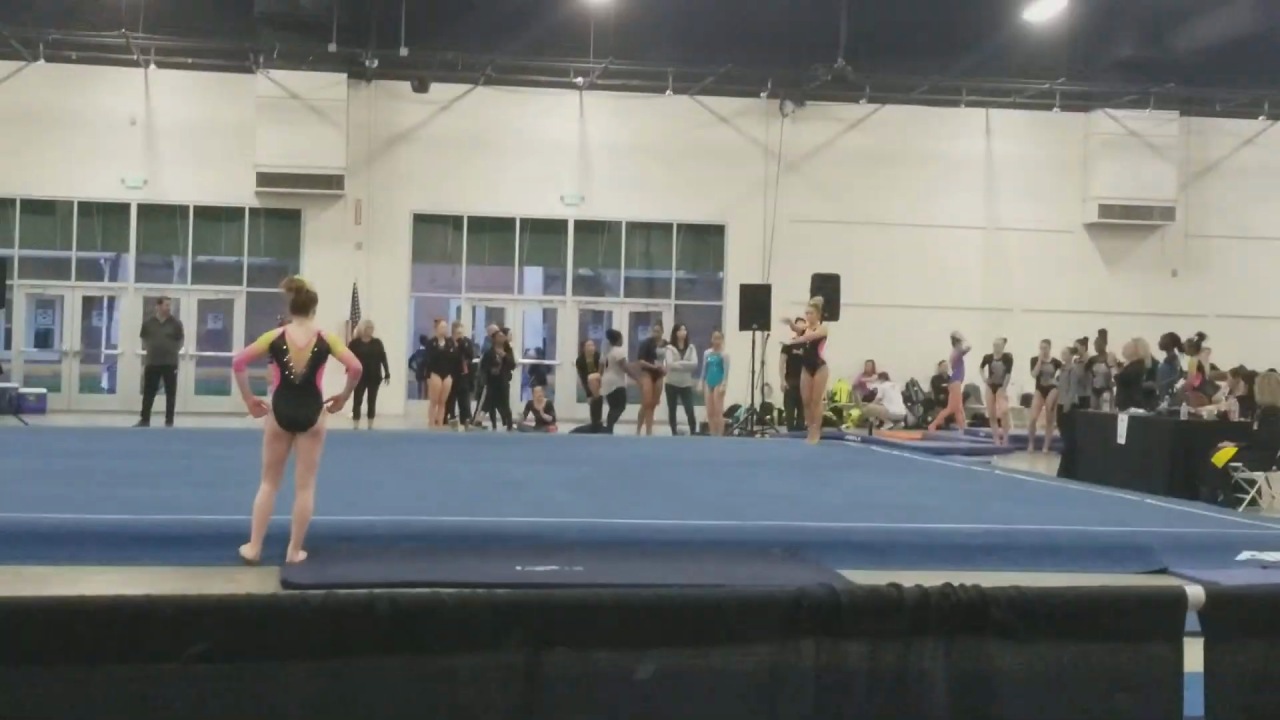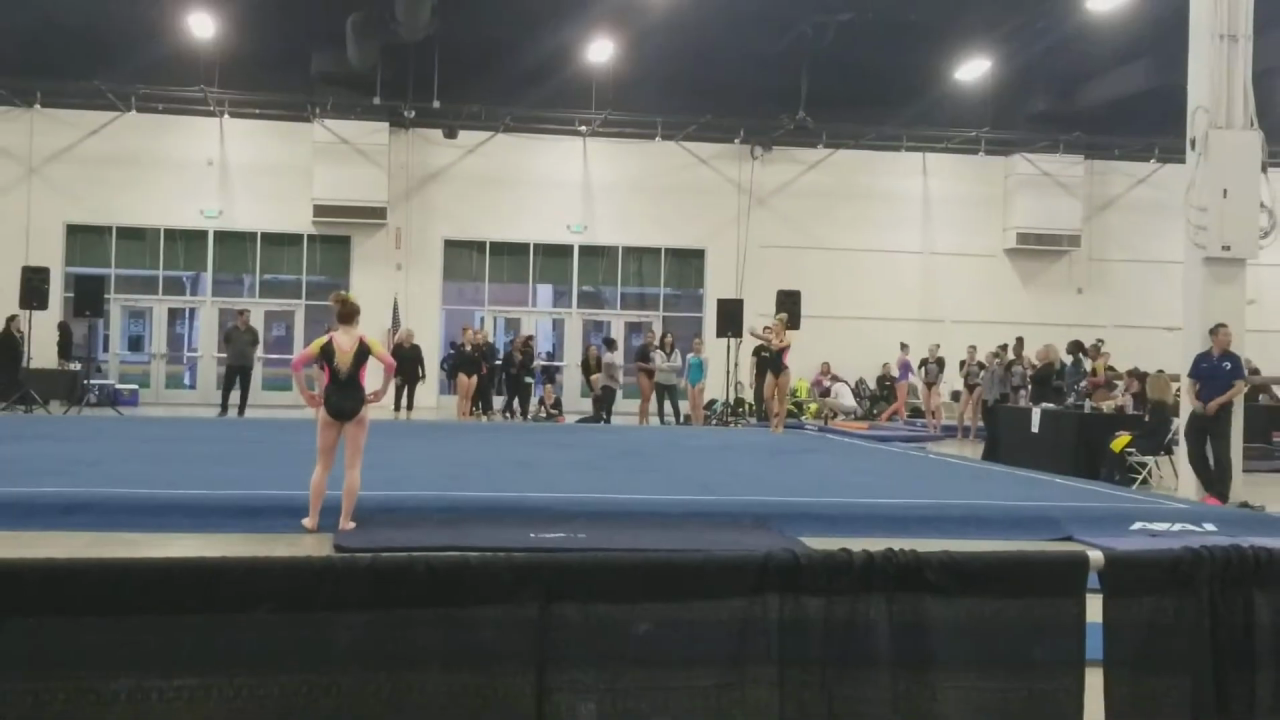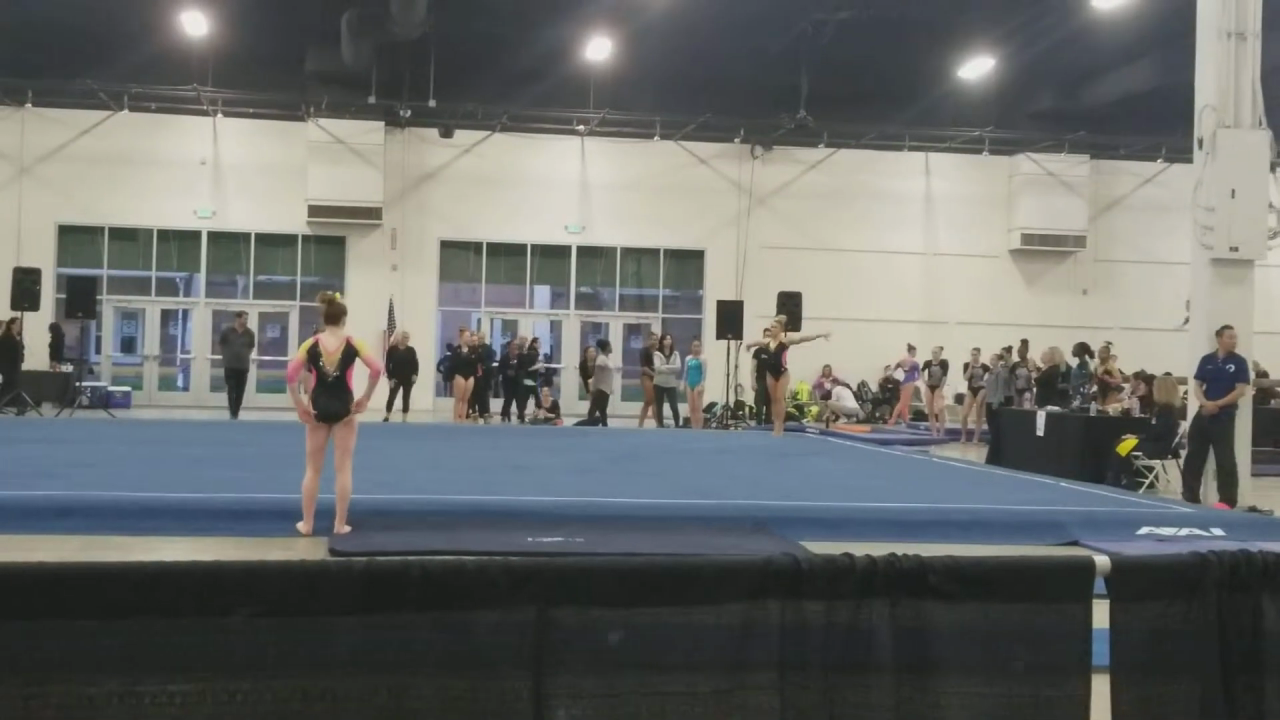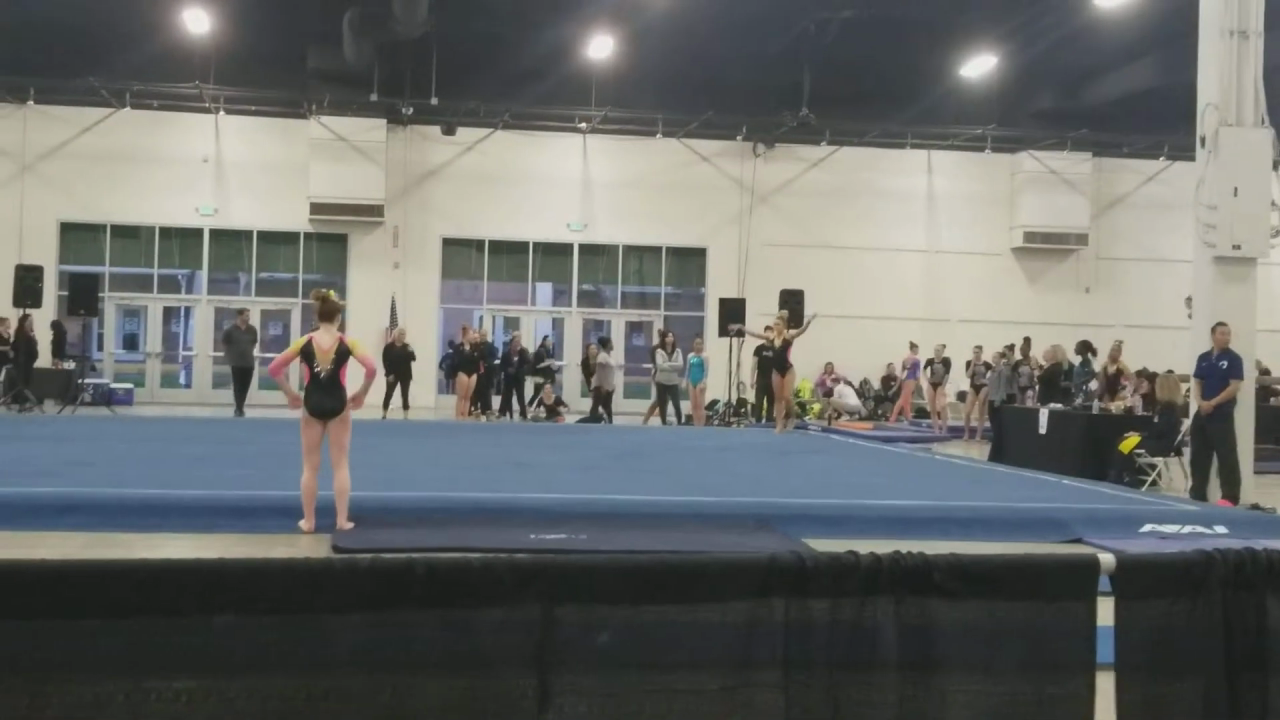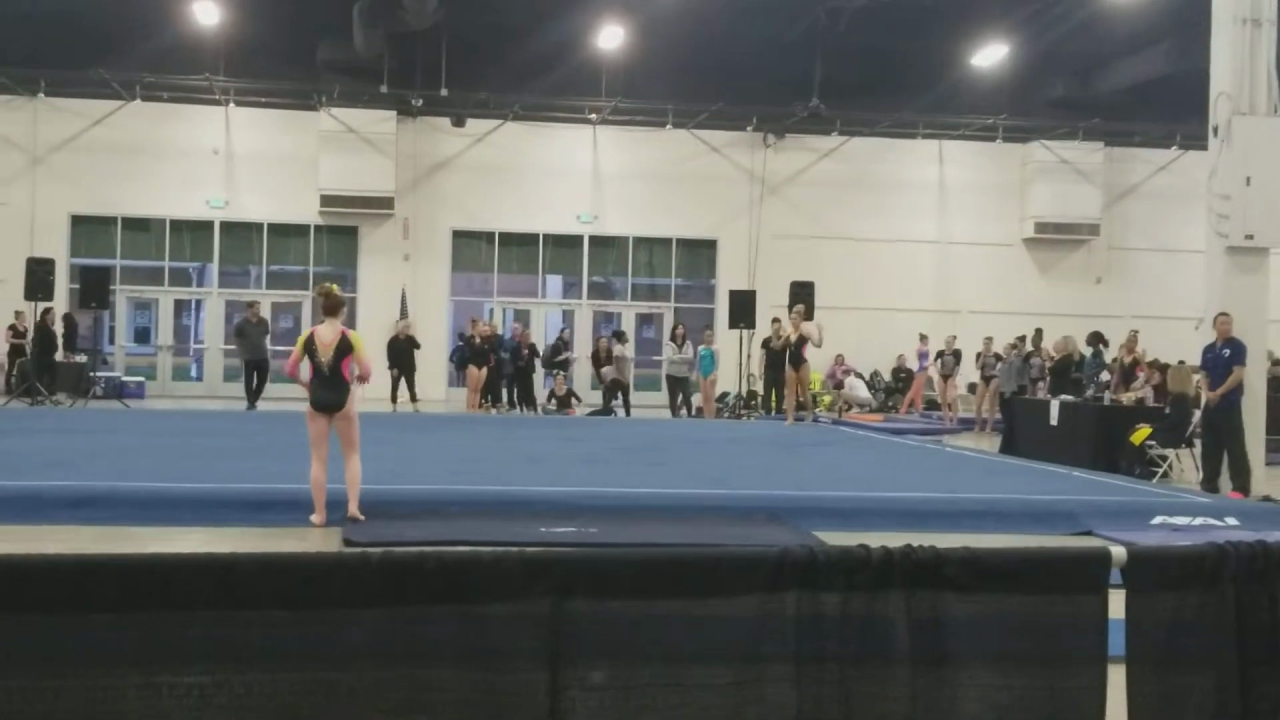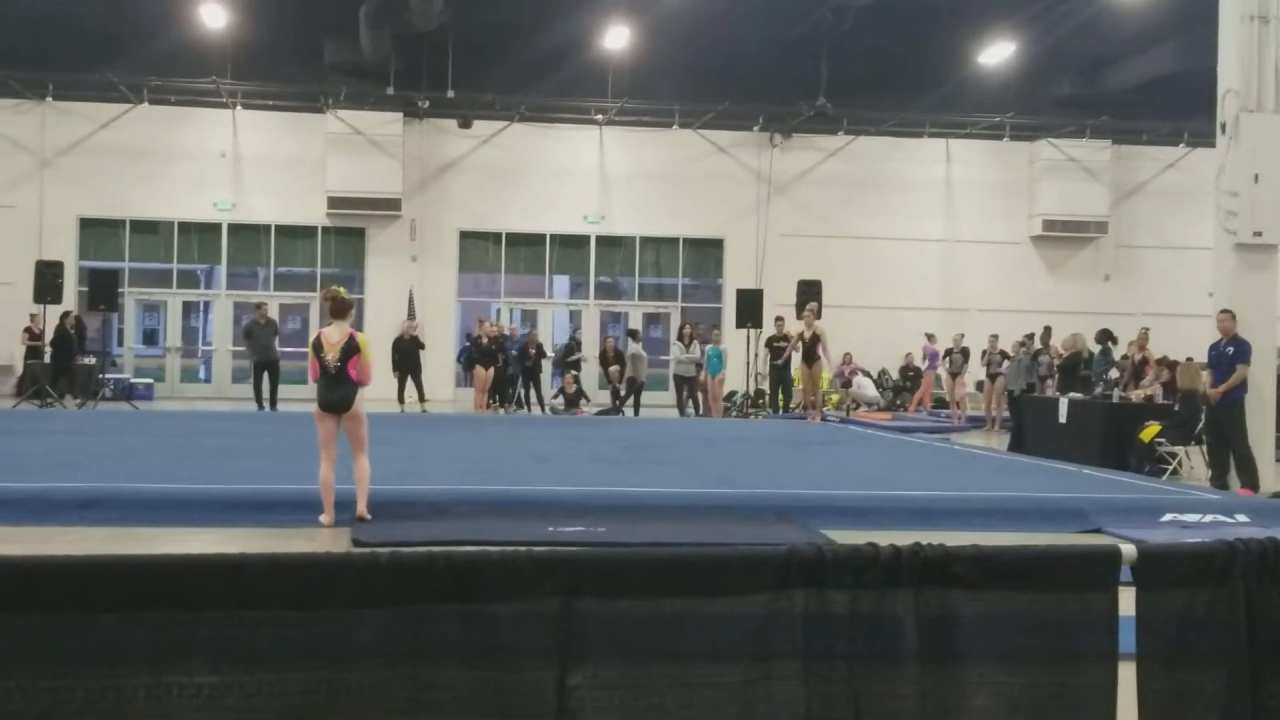
dt=0.3s
person 1, frame 1
left shoulder: (275, 337)
right shoulder: (325, 338)
left elbow: (238, 363)
right elbow: (356, 368)
left wrist: (250, 399)
right wrist: (342, 397)
left hip: (280, 413)
right hip: (312, 414)
left knee: (269, 484)
right knee: (304, 488)
left ankle: (254, 547)
right ankle: (294, 551)
person 1, frame 2
left shoulder: (324, 342)
right shoulder: (365, 342)
left elbow: (296, 364)
right elbow: (390, 364)
left wrist: (305, 393)
right wrist: (381, 391)
left hip: (330, 405)
right hip: (356, 406)
left knee: (322, 466)
right knee: (352, 467)
left ankle: (313, 519)
right ankle: (345, 521)
person 1, frame 3
left shoulder: (311, 344)
right shoulder: (353, 343)
left elbow: (291, 373)
right elbow: (376, 369)
left wrist: (300, 406)
right wrist: (364, 399)
left hip: (318, 408)
right hip: (344, 408)
left knee: (313, 469)
right knee: (343, 469)
left ankle: (307, 523)
right ankle: (340, 524)
person 1, frame 4
left shoulder: (304, 342)
right shoulder: (347, 342)
left elbow: (274, 369)
right elbow: (371, 368)
left wrist: (290, 394)
right wrist: (361, 394)
left hip: (312, 405)
right hip: (338, 405)
left knee: (310, 466)
right knee: (340, 465)
left ankle: (309, 520)
right ankle: (342, 519)
person 1, frame 5
left shoulder: (308, 336)
right shoulder: (350, 336)
left elbow: (290, 370)
right elbow: (365, 372)
right wrist: (359, 378)
left hip: (317, 399)
right hip: (342, 399)
left knee: (318, 459)
right knee: (352, 455)
left ankle: (320, 514)
right ankle: (353, 507)
person 1, frame 6
left shoulder: (316, 338)
right shoulder: (358, 339)
left elbow: (314, 376)
right elbow: (365, 379)
left hip: (324, 400)
right hip: (349, 399)
left knee: (327, 459)
right knee: (360, 455)
left ankle: (328, 514)
right ankle: (362, 507)
